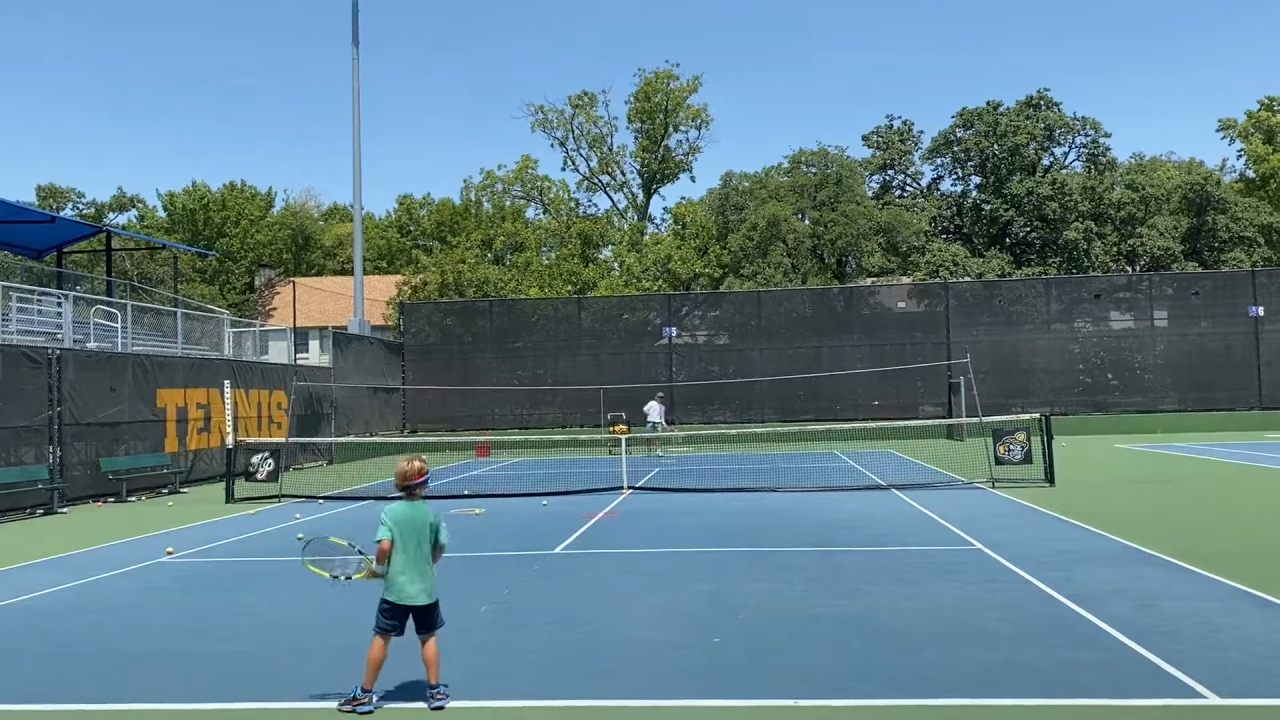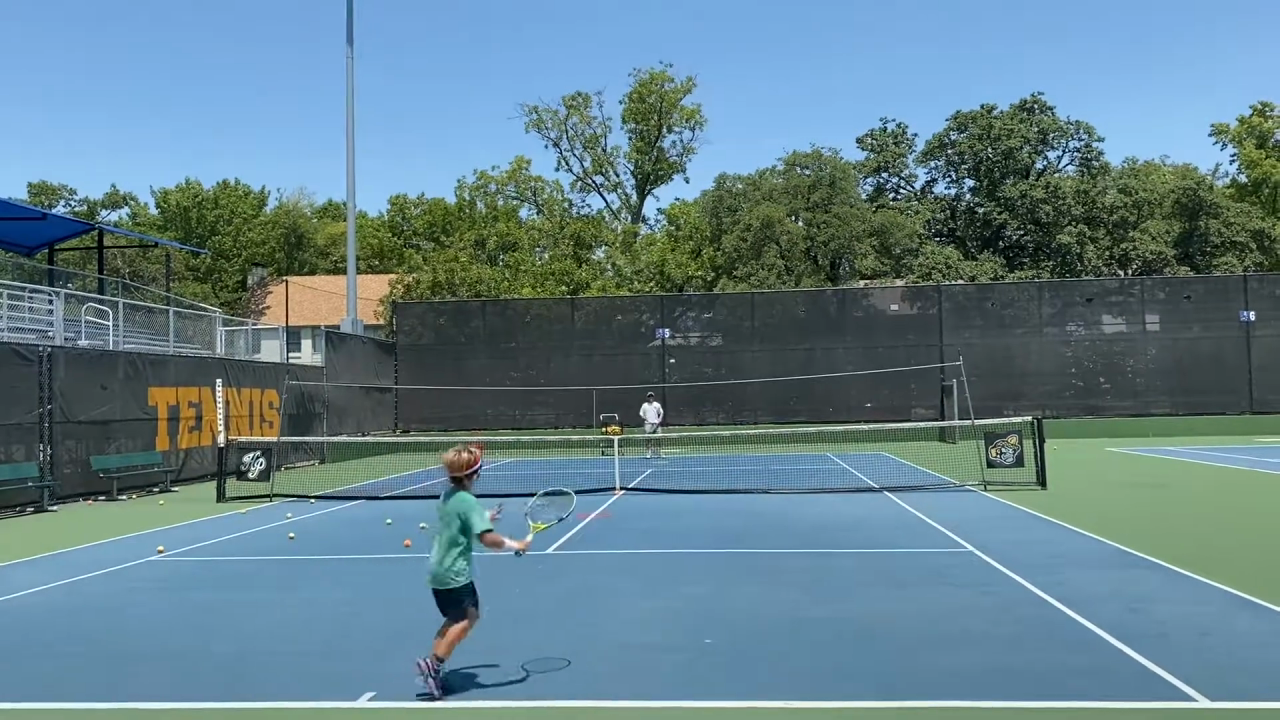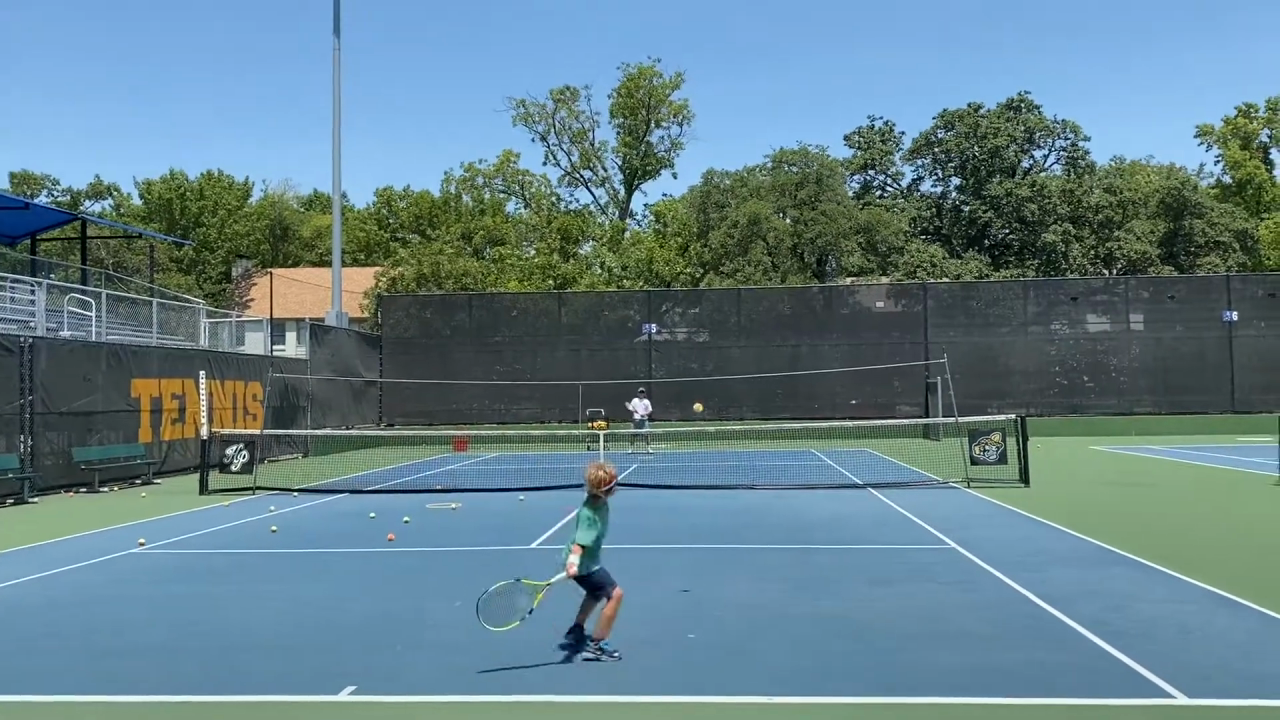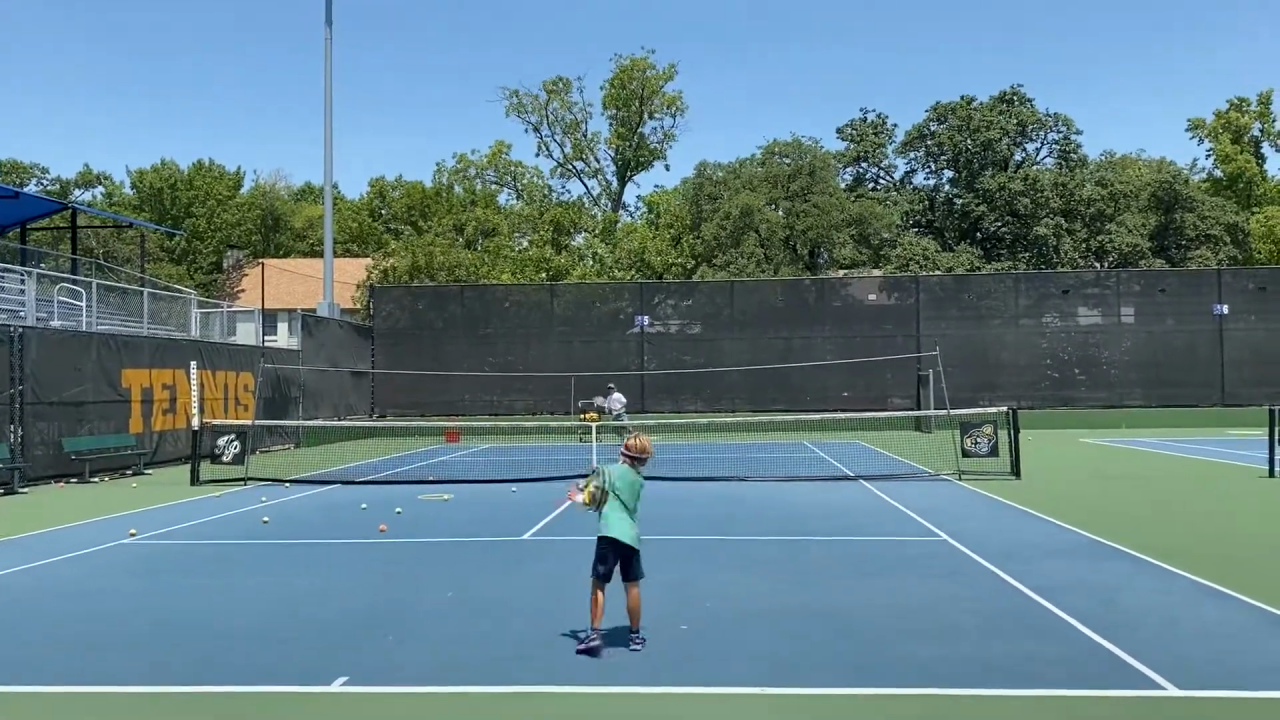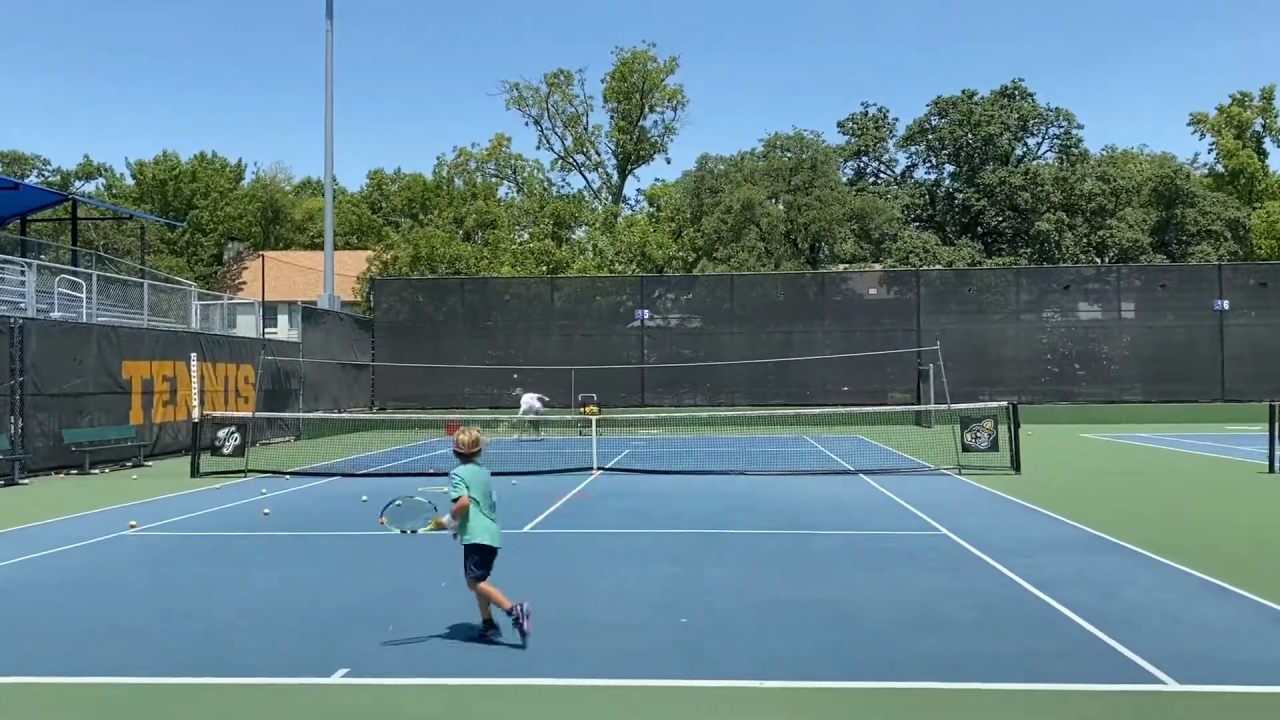
dt=1s
person 1, frame 1
left shoulder: (390, 511)
right shoulder: (433, 513)
left elbow: (384, 548)
right elbow: (439, 550)
left wrist: (379, 568)
left hip: (396, 588)
right hip: (426, 589)
left knee: (382, 639)
right knee: (428, 637)
left ankle: (365, 694)
right ankle: (436, 691)
person 1, frame 2
left shoulder: (447, 495)
right shoulder: (468, 502)
right elbow: (486, 538)
left wrist: (485, 515)
right wrist: (514, 544)
left hip: (439, 570)
right hip: (454, 573)
left knee: (455, 618)
right knee: (469, 616)
left ankle: (433, 666)
right ankle: (433, 662)
person 1, frame 3
left shoulder: (598, 501)
right shoulder: (590, 515)
right elbow: (579, 544)
right wrist: (573, 562)
left hip: (588, 563)
right hip: (585, 565)
left knee: (598, 592)
right knee: (615, 594)
left ankle: (577, 630)
right ankle: (596, 645)
person 1, frame 4
left shoulder: (610, 470)
right shoulder: (639, 480)
left elbow: (597, 496)
left wrist: (579, 497)
right wrist: (588, 489)
left hip: (610, 534)
right hip: (631, 537)
left knee: (598, 584)
right knee: (632, 586)
left ankle: (594, 634)
right ankle: (635, 635)
person 1, frame 5
left shoulder: (458, 473)
right shoulder: (484, 472)
left elbow: (463, 503)
left wrist: (447, 521)
left hip: (477, 536)
right hip: (492, 532)
left knee: (476, 583)
right knee: (478, 581)
left ankle: (516, 611)
right ankle: (488, 625)
